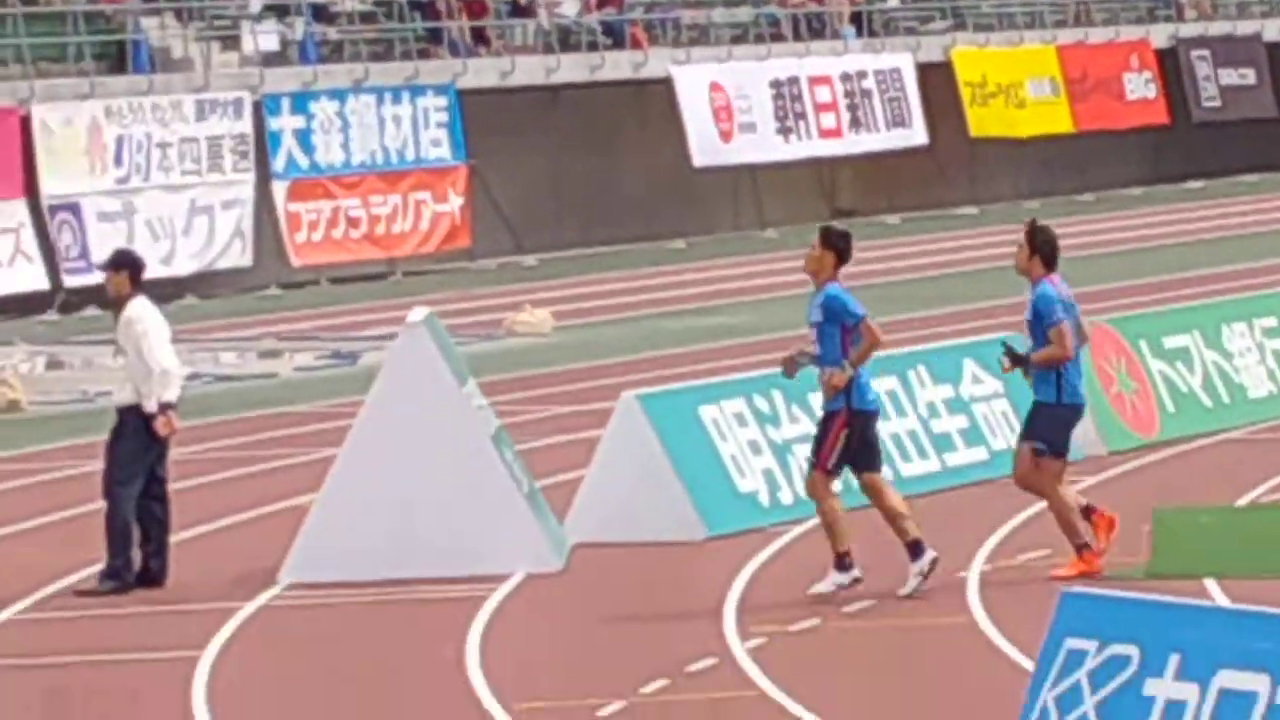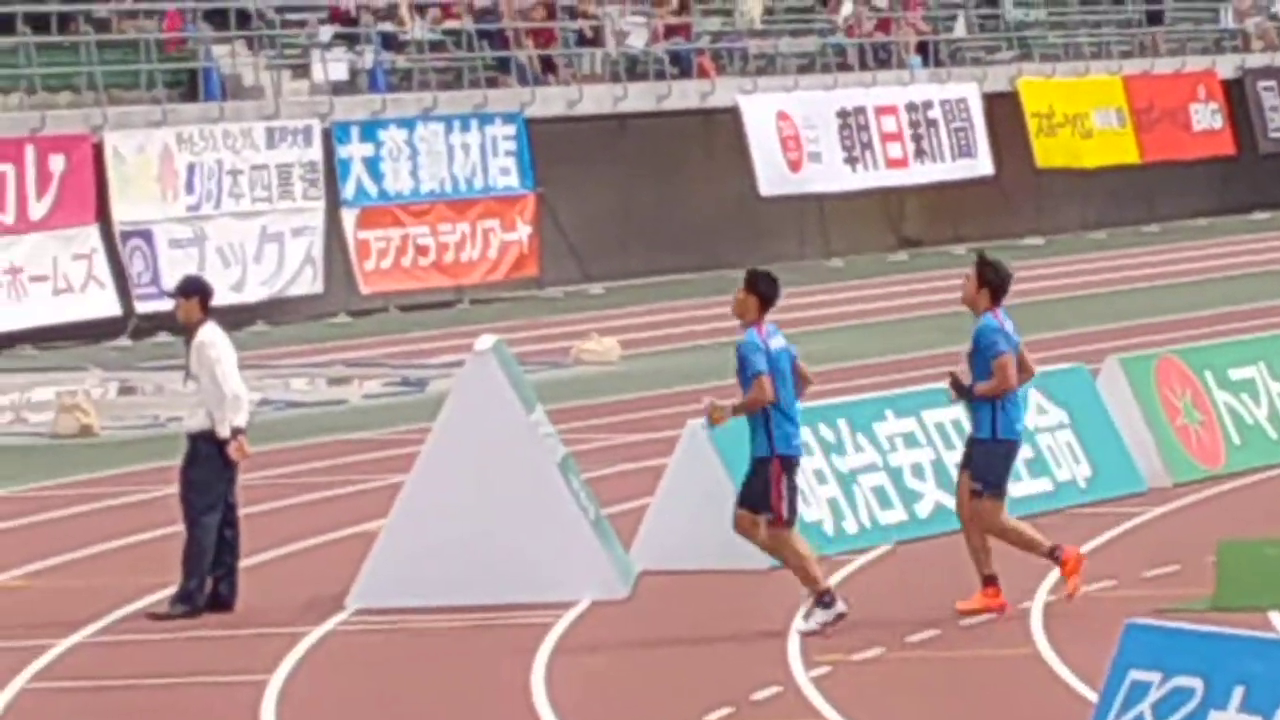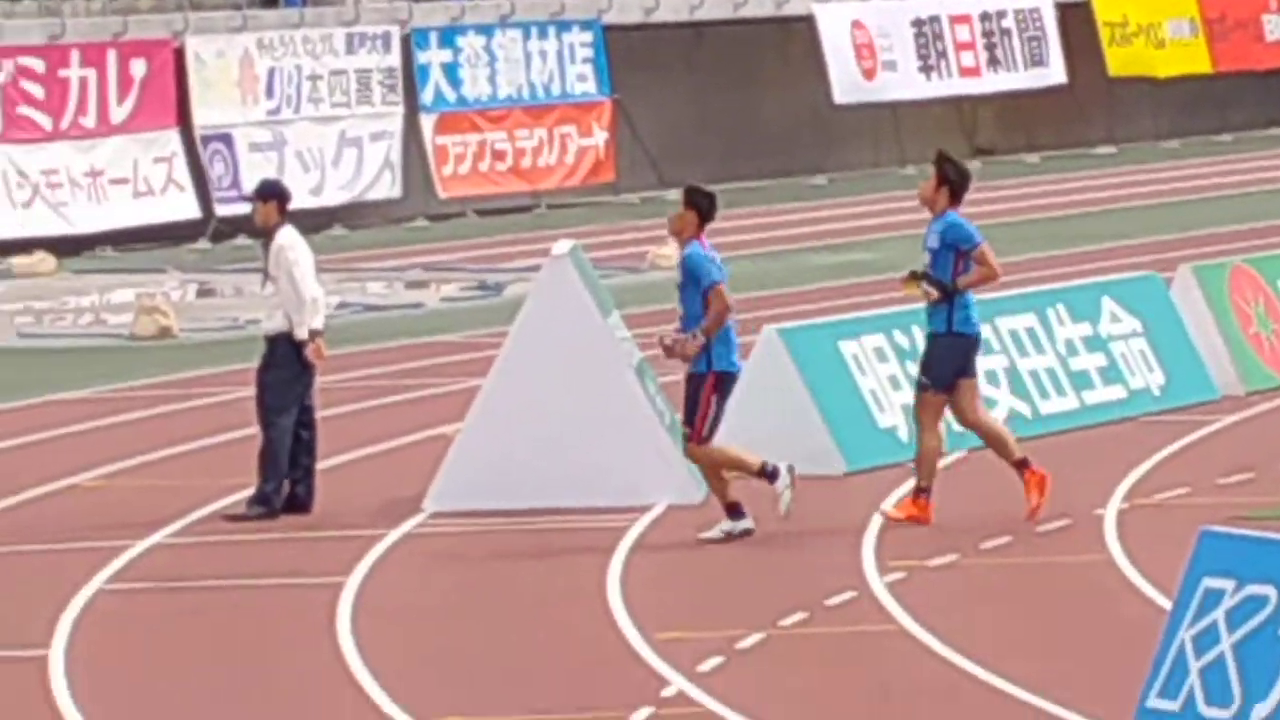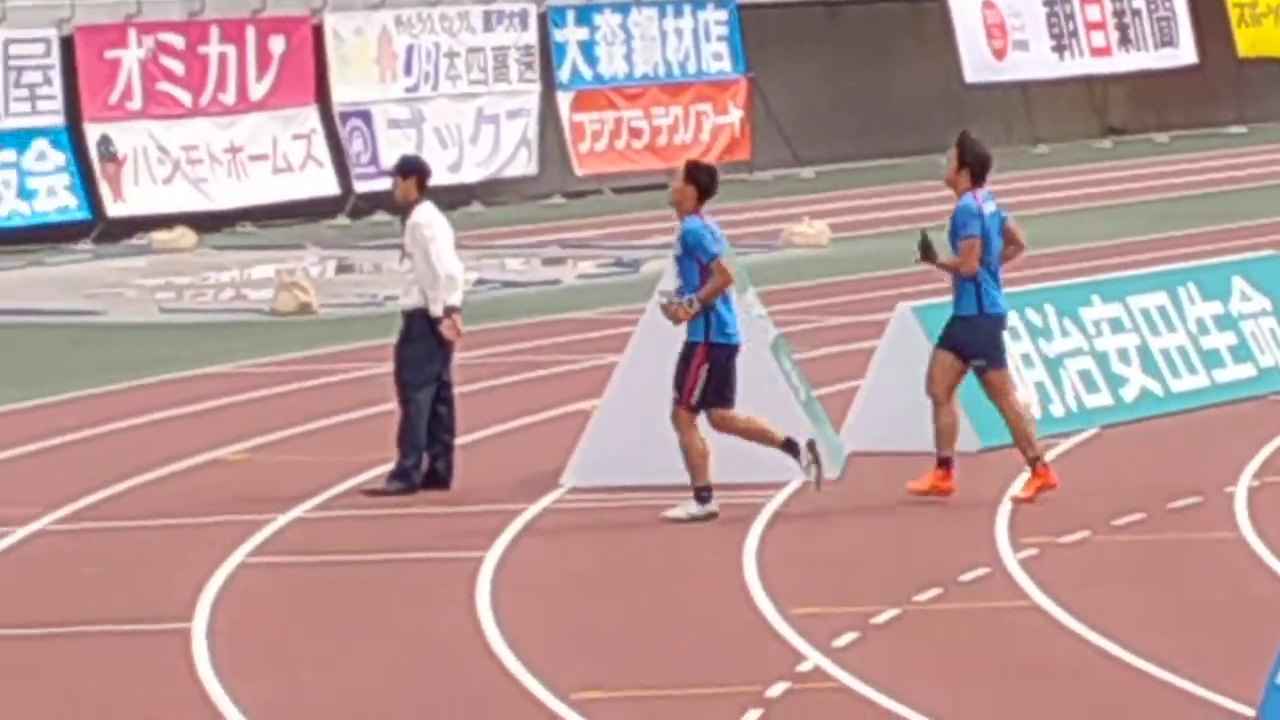
dt=0.3s
person 1, frame 1
left shoulder: (1046, 296)
right shoulder: (1054, 289)
left elbow: (1065, 350)
right elbow: (1082, 335)
left wrist: (1024, 361)
left hip: (1059, 402)
right hip: (1049, 400)
left knee: (1047, 485)
right knee: (1025, 478)
left ankle: (1088, 557)
right ankle: (1095, 516)
person 1, frame 2
left shoulder: (988, 328)
right shoulder: (999, 323)
left elbow: (1006, 382)
right elbow: (1027, 371)
left wrist: (969, 392)
left hip: (994, 437)
right hip: (986, 435)
left knee: (990, 521)
right knee: (968, 514)
left ankle: (1064, 556)
right ankle: (990, 591)
person 1, frame 3
left shoulder: (956, 226)
right shoulder: (938, 225)
left elbow: (992, 271)
left wrist: (945, 289)
right wrist: (923, 278)
left hip: (952, 332)
right hip: (948, 331)
left knee: (926, 416)
right knee: (973, 414)
left ankle: (919, 503)
right ankle: (1029, 474)
person 1, frame 4
left shoulder: (967, 208)
right shoulder: (986, 203)
left elbow: (968, 265)
right elbow: (1018, 244)
left wrist: (934, 259)
left hip: (979, 314)
right hip: (968, 313)
left knee: (1003, 396)
right knee: (937, 388)
left ankle: (1040, 471)
right ankle: (942, 474)
person 2, frame 1
left shoulder: (834, 297)
right shoulder: (827, 297)
left elbow: (873, 338)
left wrist: (845, 371)
right wrist: (802, 358)
left hip: (847, 407)
right hip: (853, 405)
left knee: (818, 484)
right knee: (873, 484)
left ankle: (845, 567)
right ankle: (919, 554)
person 2, frame 2
left shoulder: (751, 342)
right shoulder: (775, 336)
left elbow: (764, 394)
right elbow: (804, 379)
left wrist: (729, 411)
left hip: (775, 449)
right hip: (778, 446)
left knee: (781, 533)
right knee: (745, 522)
left ankle: (828, 602)
right ankle: (819, 592)
person 2, frame 3
left shoulder: (694, 257)
right shoulder: (700, 255)
left elbow: (724, 304)
left wrist: (697, 341)
right wrist: (681, 336)
left hip: (712, 365)
right hip: (714, 364)
left knee: (697, 447)
right knee: (698, 446)
left ankle: (773, 473)
right ankle: (735, 517)
person 2, frame 4
left shoulder: (692, 230)
right shoulder: (699, 228)
left elbow: (725, 277)
left wrist: (692, 306)
right wrist: (681, 299)
left hip: (708, 338)
right hip: (723, 335)
left knee: (683, 417)
right knee: (722, 418)
left ankle: (703, 499)
right ankle: (797, 448)
person 3, frame 1
left shoulder: (132, 314)
right shoulder: (149, 311)
left elbow: (150, 366)
right elbow: (169, 365)
left wrist: (152, 410)
right wrist: (166, 406)
left hip: (139, 412)
right hip: (157, 409)
left knee: (121, 490)
right knee: (152, 491)
left ankle: (118, 573)
right ankle: (154, 569)
person 3, frame 2
left shoulder: (204, 340)
right shoulder: (215, 337)
left elbow: (223, 391)
right elbow: (234, 389)
left wrist: (224, 434)
right wrist: (234, 431)
left hip: (210, 437)
right hip: (222, 436)
left knee: (201, 516)
right knee: (221, 516)
left ankle: (191, 597)
right ankle: (223, 592)
person 3, frame 3
left shoulder: (282, 243)
right shoulder: (290, 240)
left elbow: (302, 293)
right elbow: (310, 292)
left wrist: (303, 337)
right wrist: (312, 334)
left hip: (288, 339)
right hip: (298, 338)
left knee: (276, 418)
right knee: (299, 417)
left ankle: (268, 498)
right ankle: (300, 494)
person 3, frame 4
left shoulder: (419, 220)
right shoulder: (433, 217)
left elbow: (436, 271)
right elbow: (453, 270)
left wrist: (437, 314)
right wrist: (451, 310)
left hip: (424, 316)
right hip: (441, 314)
left knee: (413, 393)
right knee: (438, 394)
left ankle: (407, 473)
right ankle: (439, 470)
